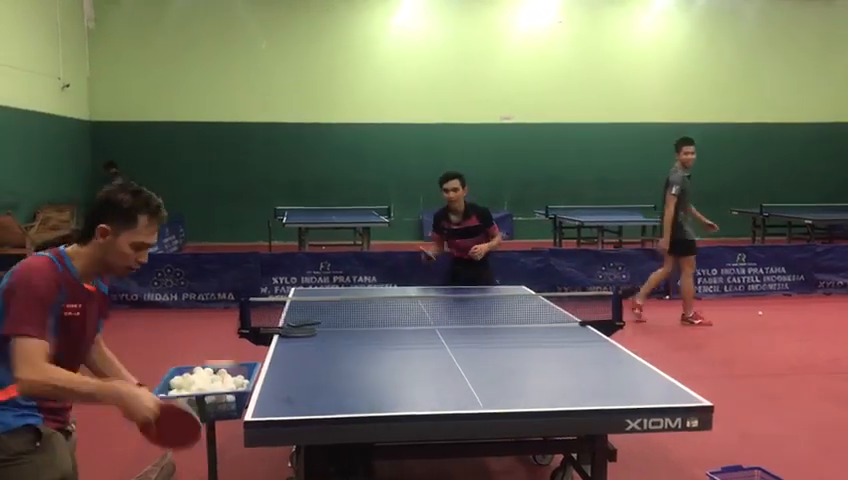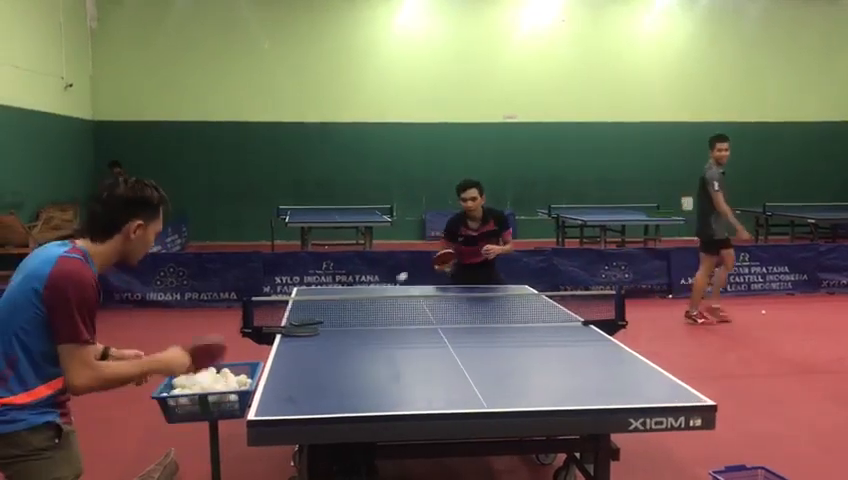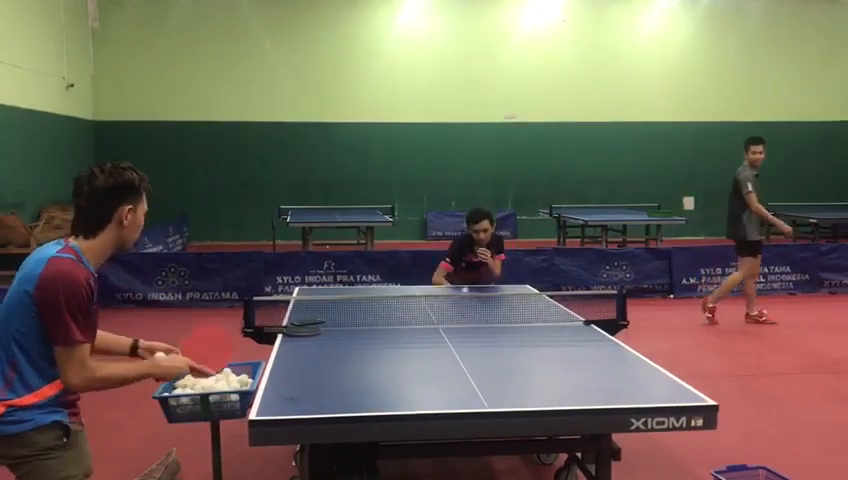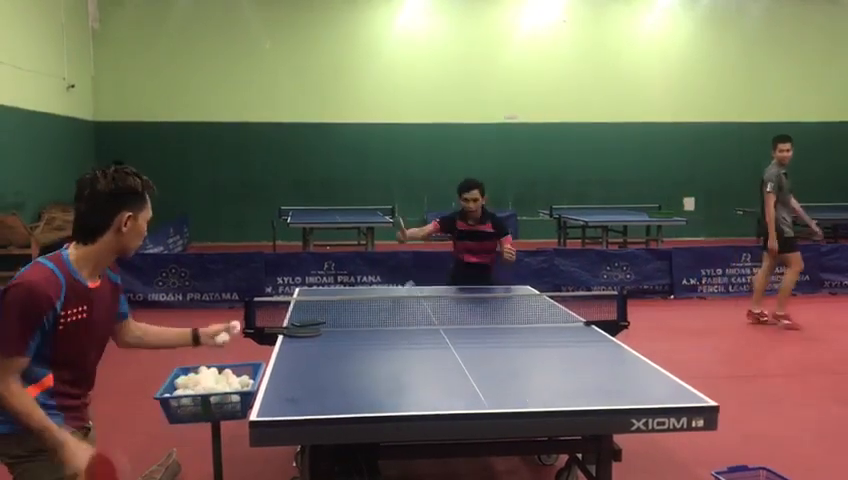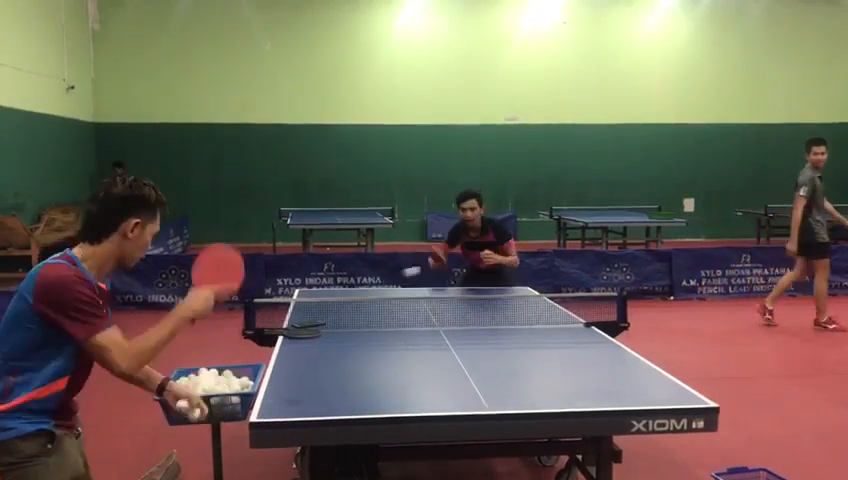
dt=0.3s
person 1, frame 1
left shoulder: (97, 281)
right shoulder: (39, 276)
right elbow: (29, 375)
left wrist: (136, 389)
right wrist: (118, 392)
left hip: (51, 422)
person 1, frame 2
left shoulder: (60, 254)
right shoulder: (74, 276)
right elbow: (80, 377)
left wrist: (107, 354)
right wrist: (158, 365)
left hip: (29, 415)
right hip: (28, 424)
person 1, frame 3
left shoulder: (63, 258)
right shoulder: (66, 275)
right elbow: (77, 375)
left wrist: (137, 347)
right wrist: (152, 367)
left hip: (44, 418)
right hip: (35, 426)
person 1, frame 4
left shoulder: (105, 276)
right shoulder: (36, 287)
left elbow: (126, 333)
left wrist: (197, 336)
right wrist: (63, 443)
left hip: (66, 420)
right hip: (35, 431)
person 1, frame 5
left shoulder: (90, 277)
right shoulder: (60, 280)
left elbow: (117, 351)
right elbow: (124, 362)
left wrist: (165, 386)
right wrist: (185, 312)
left hip: (50, 424)
right hip: (25, 433)
person 2, frame 1
left shoulder: (681, 175)
right shoulder: (677, 177)
right elbow: (670, 209)
left wrist: (704, 220)
right wrist: (665, 238)
left hip: (681, 230)
right hip: (679, 232)
left knee: (668, 269)
right knee: (688, 270)
left ankle: (638, 300)
right ankle: (689, 314)
person 2, frame 2
left shoulder: (715, 171)
right shoulder: (712, 173)
right elbow: (720, 205)
right wrist: (740, 229)
left hip: (716, 229)
right hip: (711, 230)
left knee: (728, 263)
right knee: (705, 269)
left ankle: (713, 304)
right ankle: (693, 311)
person 2, frame 3
left shoulder: (751, 174)
right shoulder: (745, 175)
right elbow: (755, 206)
right wrist: (780, 224)
left hip: (748, 231)
right hip: (744, 232)
left knee: (751, 271)
right knee: (745, 272)
left ankle: (752, 312)
right ankle: (710, 301)
person 2, frame 4
left shoulder: (782, 173)
right shoulder: (772, 174)
left elbow: (791, 202)
right elbow: (769, 207)
left wrist: (810, 223)
right wrist: (772, 237)
left hip: (781, 229)
right hip: (778, 231)
left knee: (767, 268)
right knee: (796, 267)
left ankle: (755, 310)
right ankle: (780, 312)
person 2, frame 5
left shoulder: (816, 176)
right shoulder: (807, 178)
left elbow: (823, 204)
right elbow: (798, 210)
right wrist: (793, 240)
left hip: (813, 234)
right hip: (814, 235)
left knee: (798, 272)
right knee: (822, 274)
left ankle: (768, 304)
right ankle: (822, 319)
